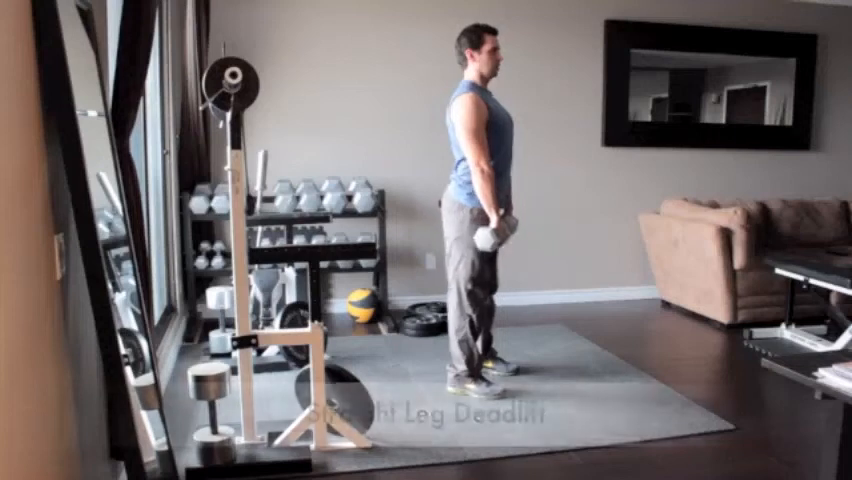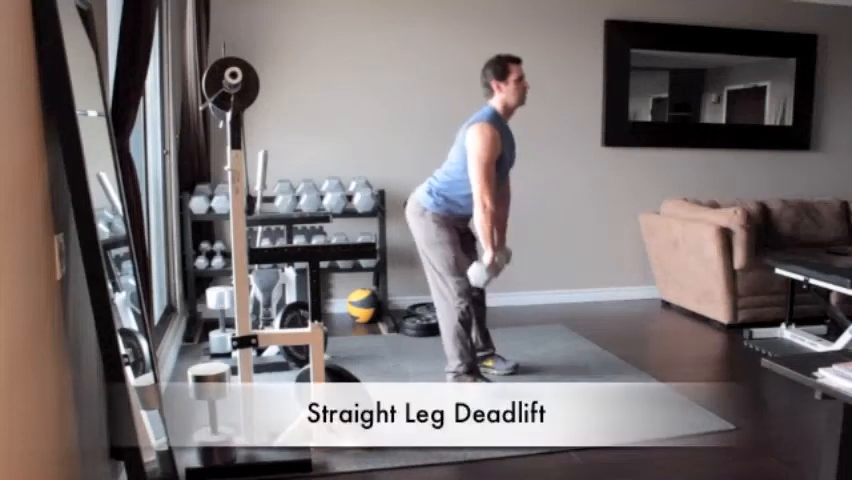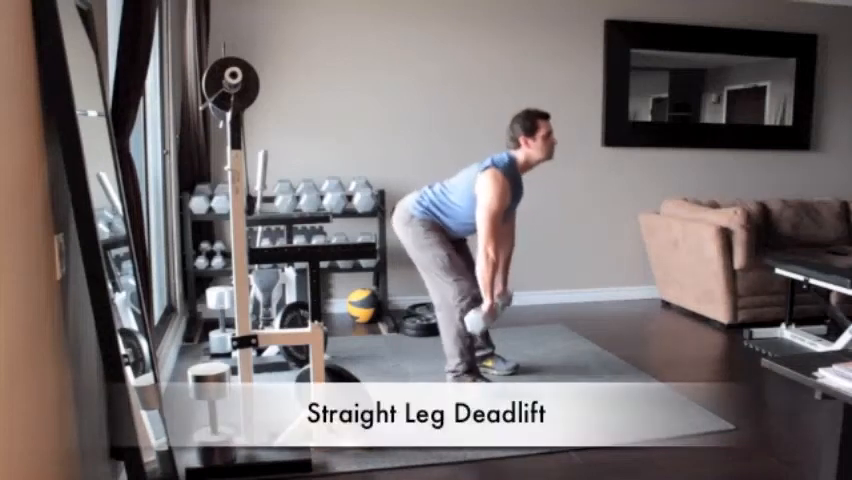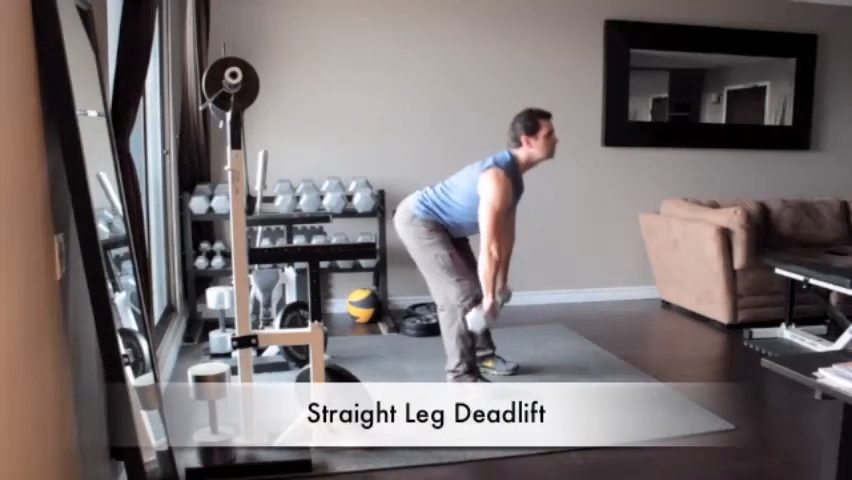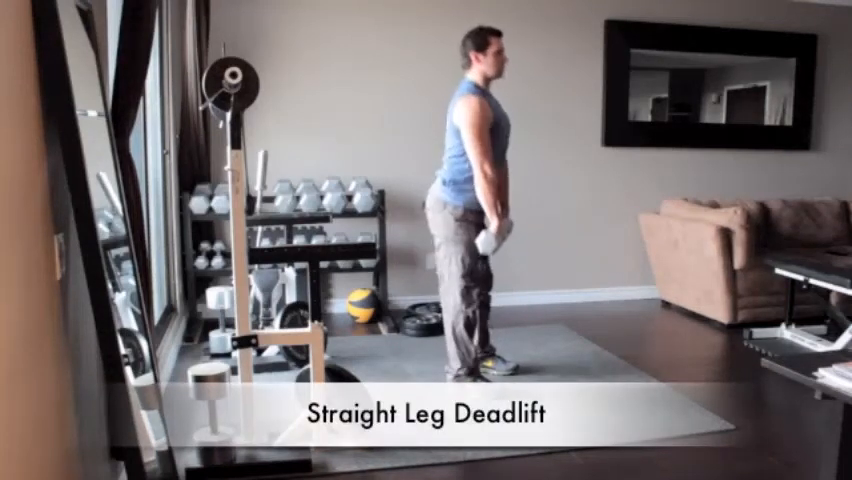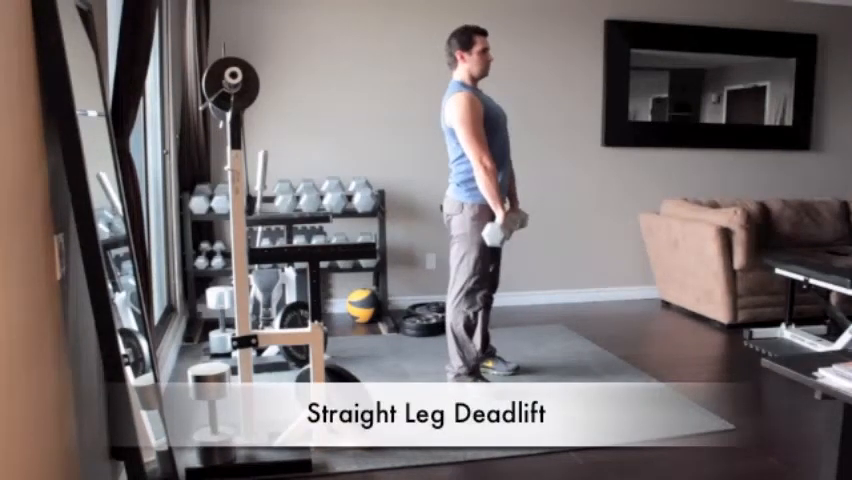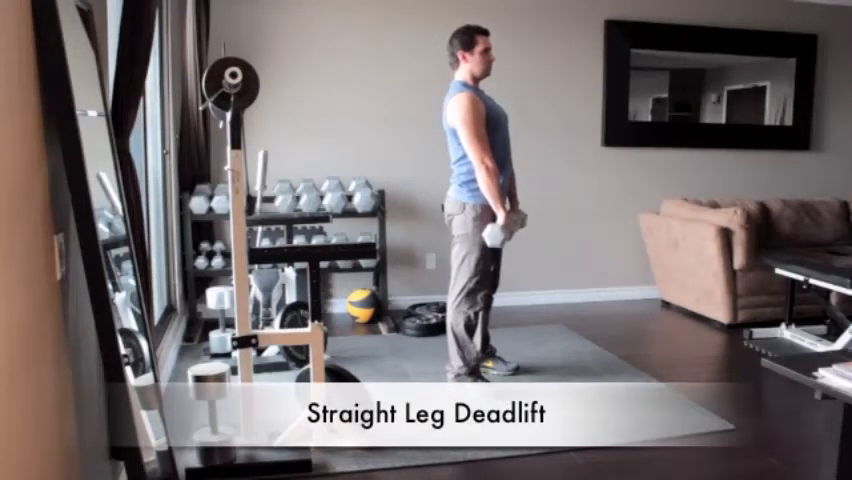
dt=0.5s
person 1, frame 1
left shoulder: (485, 97)
right shoulder: (468, 100)
left elbow: (501, 161)
right elbow: (480, 167)
left wrist: (507, 208)
right wrist: (494, 215)
left hip: (481, 207)
right hip: (468, 208)
left knee: (485, 288)
right knee: (467, 290)
left ankle: (483, 355)
right ankle: (462, 375)
person 1, frame 2
left shoulder: (501, 127)
right shoulder: (484, 130)
left elbow: (502, 188)
right elbow: (483, 200)
left wrist: (501, 242)
right wrist: (489, 251)
left hip: (453, 215)
right hip: (431, 213)
left knee: (472, 286)
right knee: (455, 291)
left ankle: (483, 353)
right ankle: (461, 374)
person 1, frame 3
left shoulder: (513, 176)
right shoulder: (497, 180)
left elbow: (505, 236)
right elbow: (487, 249)
left wrist: (501, 285)
right wrist: (488, 299)
left hip: (439, 223)
right hip: (416, 220)
left knee: (473, 286)
right knee: (457, 293)
left ankle: (482, 354)
right ankle: (461, 374)
person 1, frame 4
left shoulder: (514, 173)
right shoulder: (499, 179)
left elbow: (505, 233)
right elbow: (489, 248)
left wrist: (501, 283)
right wrist: (489, 296)
left hip: (442, 223)
right hip: (418, 221)
left knee: (474, 286)
right knee: (460, 293)
left ankle: (483, 355)
right ankle: (462, 375)
person 1, frame 5
left shoulder: (485, 99)
right shoulder: (471, 102)
left elbow: (498, 163)
right elbow: (482, 169)
left wrist: (504, 212)
right wrist: (494, 219)
left hip: (470, 207)
right hip: (452, 207)
left knee: (480, 286)
right knee: (460, 291)
left ankle: (482, 354)
right ankle: (462, 374)
person 1, frame 6
left shoulder: (476, 96)
right shoulder: (461, 99)
left elbow: (501, 159)
right elbow: (481, 163)
left wrist: (513, 204)
right wrist: (500, 210)
left hip: (484, 204)
right hip: (471, 206)
left knee: (484, 287)
right knee: (466, 291)
left ankle: (482, 353)
right ankle: (462, 372)
person 1, frame 7
left shoulder: (478, 96)
right shoulder: (463, 99)
left elbow: (502, 159)
right elbow: (483, 164)
left wrist: (513, 204)
right wrist: (501, 211)
left hip: (486, 205)
right hip: (473, 207)
left knee: (484, 287)
right knee: (467, 290)
left ankle: (481, 353)
right ankle: (462, 372)
